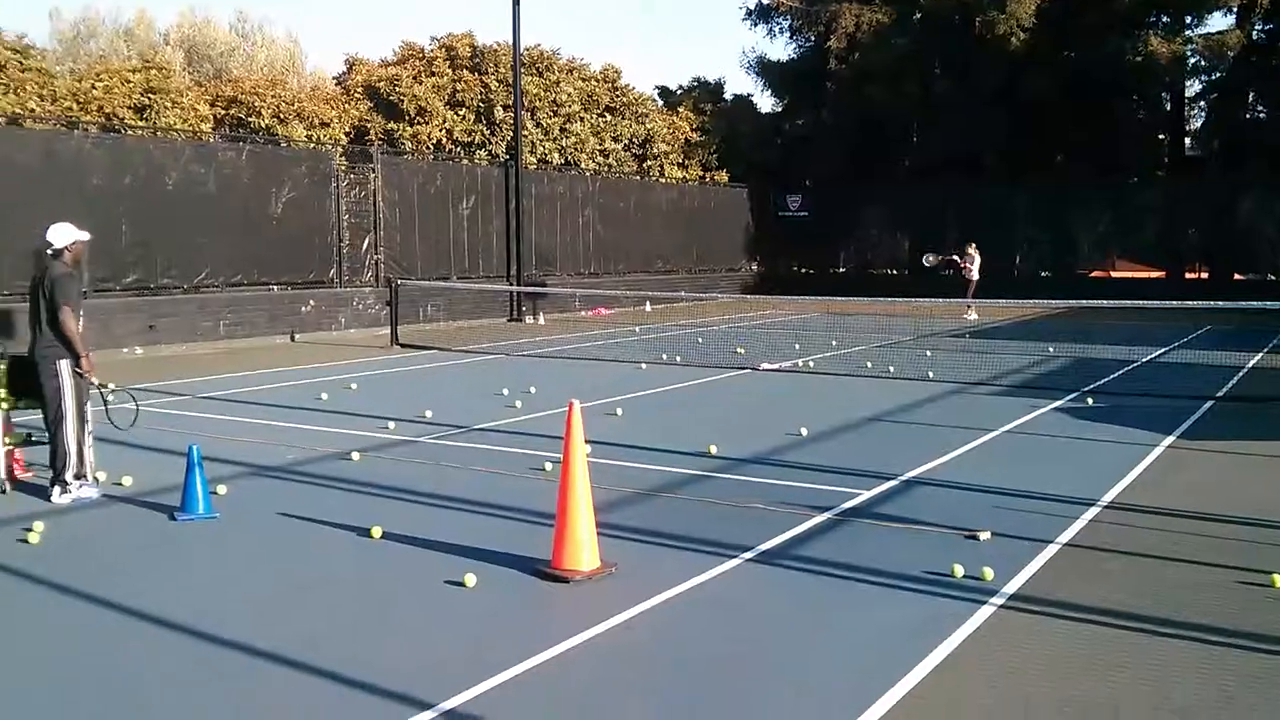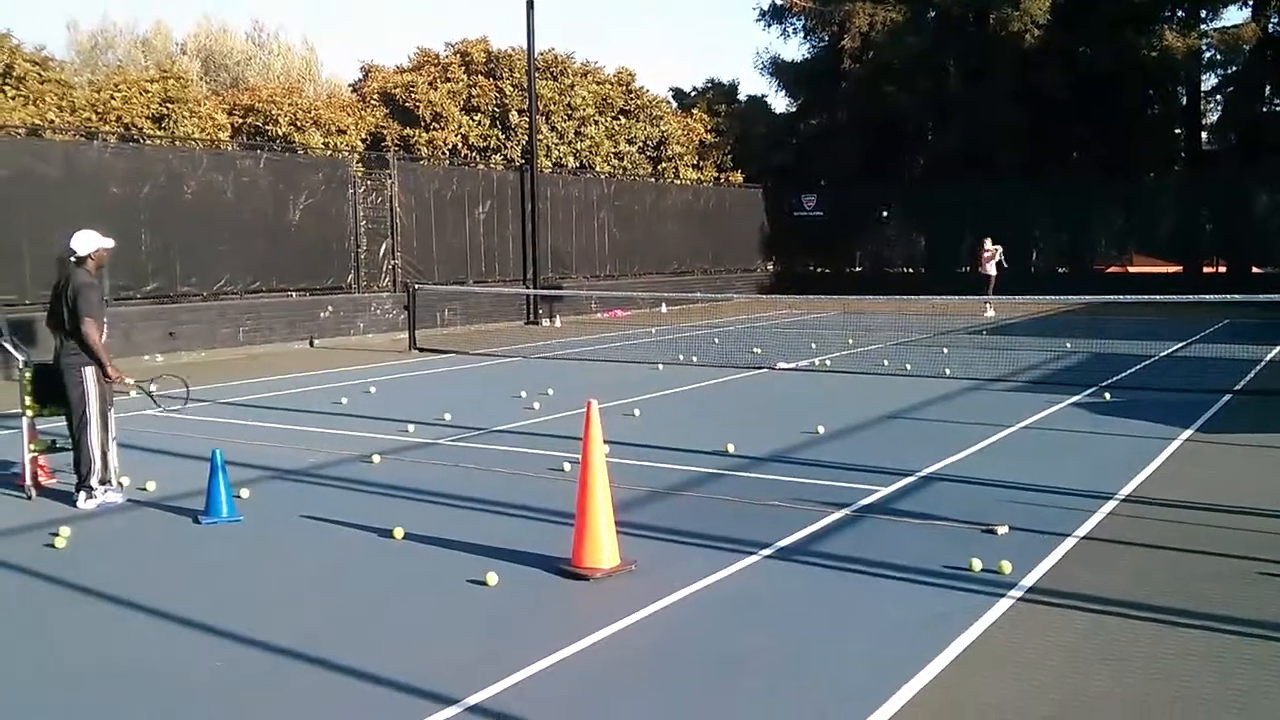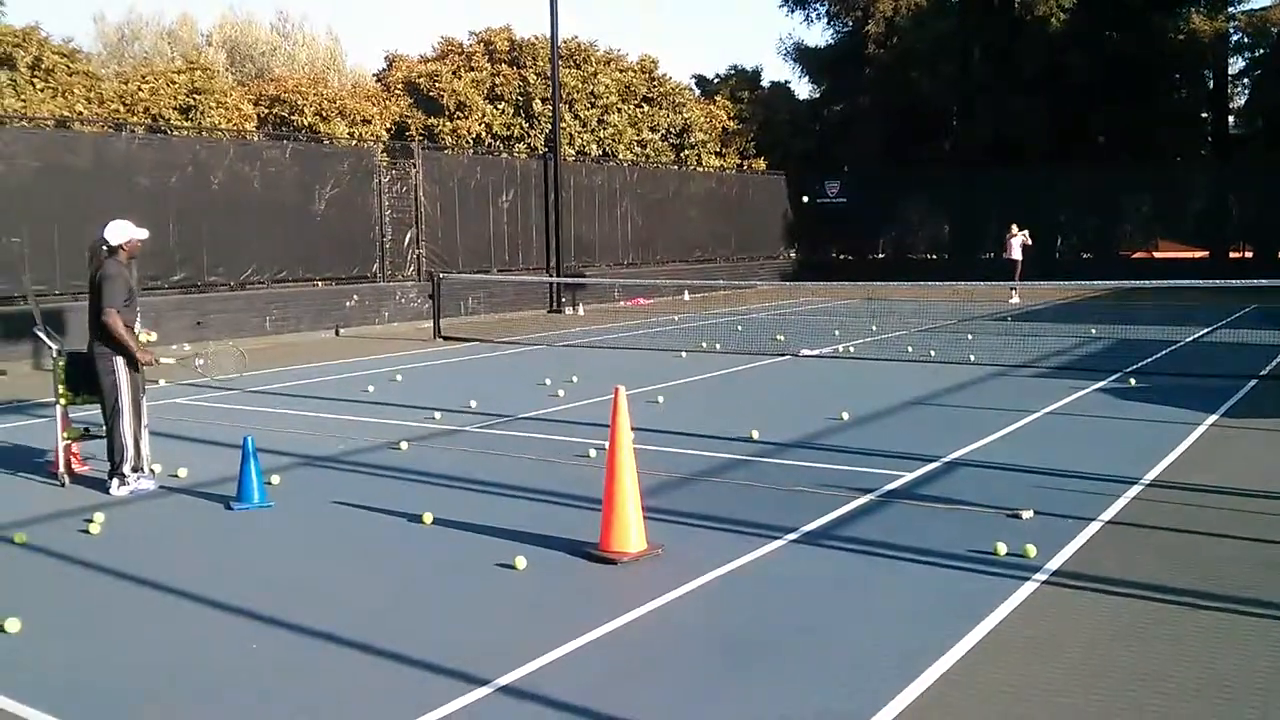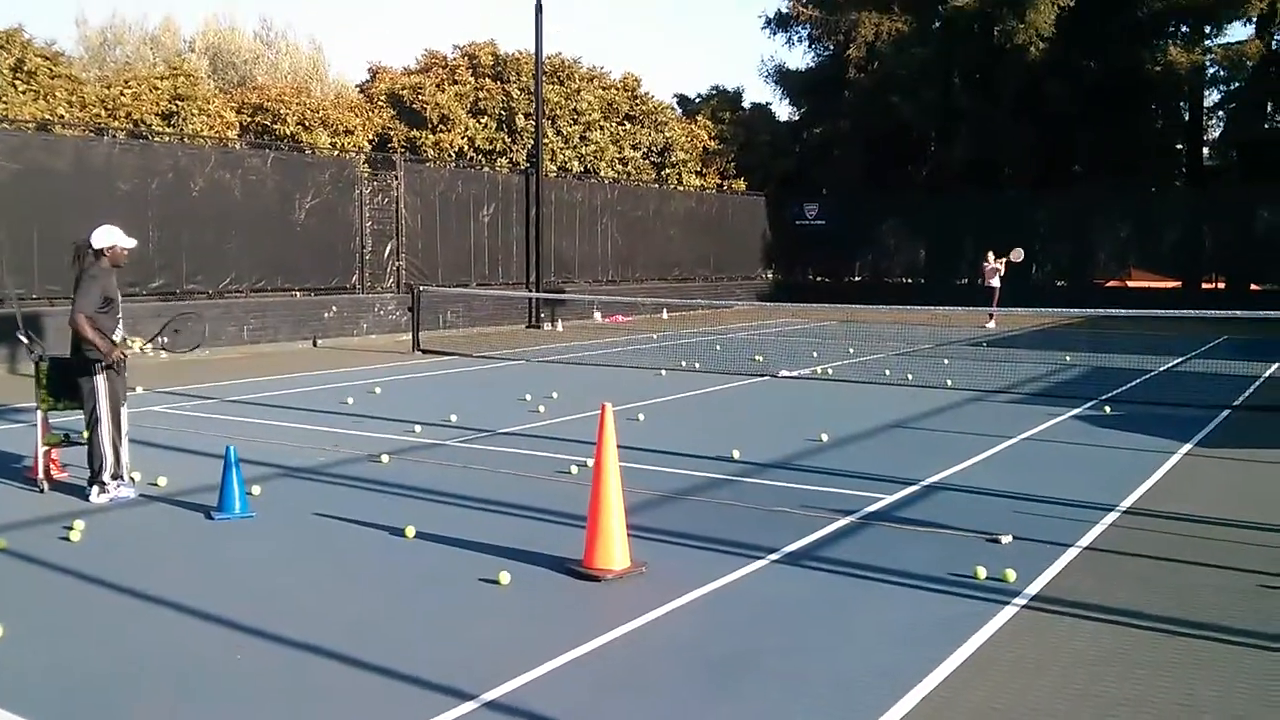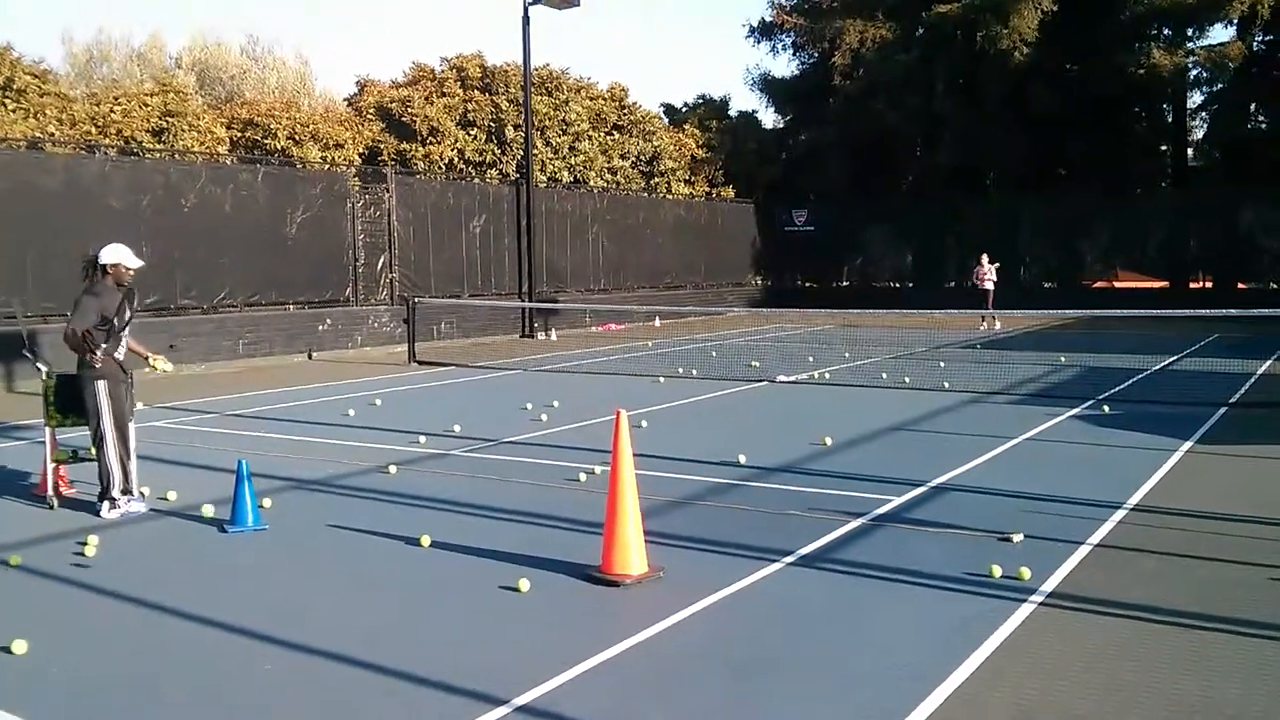
dt=0.3s
person 1, frame 1
left shoulder: (43, 273)
right shoulder: (65, 275)
left elbow: (38, 317)
right elbow: (65, 316)
right wrist: (82, 354)
left hip: (46, 354)
right hip: (60, 358)
left knee: (75, 419)
right knee: (68, 422)
left ankle: (77, 477)
right ankle: (64, 485)
person 1, frame 2
left shoulder: (67, 280)
right shoulder: (87, 283)
left elbow: (52, 321)
right elbow: (88, 327)
right wrist: (108, 364)
left hip: (72, 362)
right hip: (84, 365)
left knee: (98, 425)
right knee: (91, 427)
left ankle: (101, 483)
right ankle: (89, 491)
person 1, frame 3
left shoulder: (107, 269)
right shoulder: (115, 273)
right elbow: (109, 317)
left wrist: (134, 339)
right wrist: (137, 350)
left hip: (116, 352)
right hip: (116, 354)
left knee: (132, 413)
right knee: (124, 416)
left ankle: (133, 470)
right ankle: (122, 478)
person 1, frame 4
left shoulder: (105, 275)
right shoulder: (93, 278)
right elbow: (77, 319)
left wrist: (120, 341)
right wrist: (103, 346)
left hip: (108, 359)
right hip: (95, 361)
left knee: (116, 421)
right knee: (104, 422)
left ankle: (114, 478)
right ankle: (102, 486)
person 1, frame 5
left shoulder: (118, 294)
right shoulder: (93, 296)
right elbow: (71, 332)
left wrist: (147, 355)
right wrist: (86, 353)
left hip: (118, 375)
right hip: (102, 377)
left knee: (123, 436)
right knee: (111, 438)
left ankle: (123, 493)
right ankle: (113, 501)
